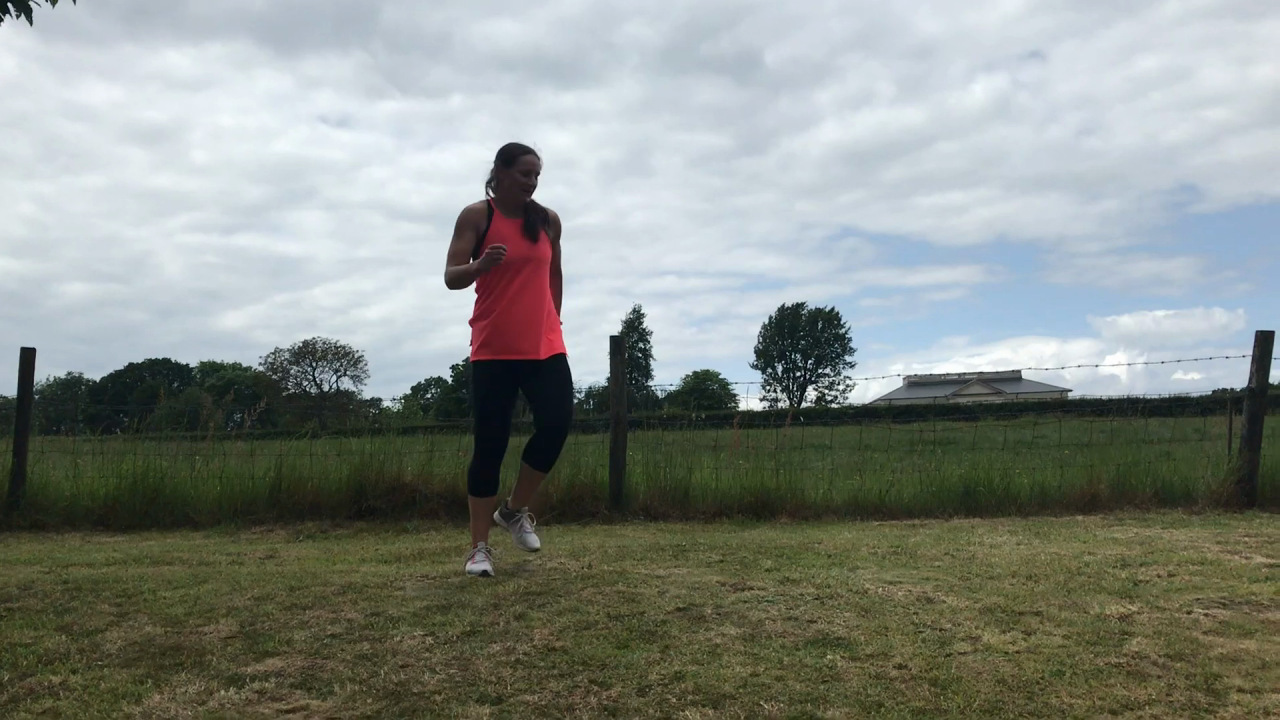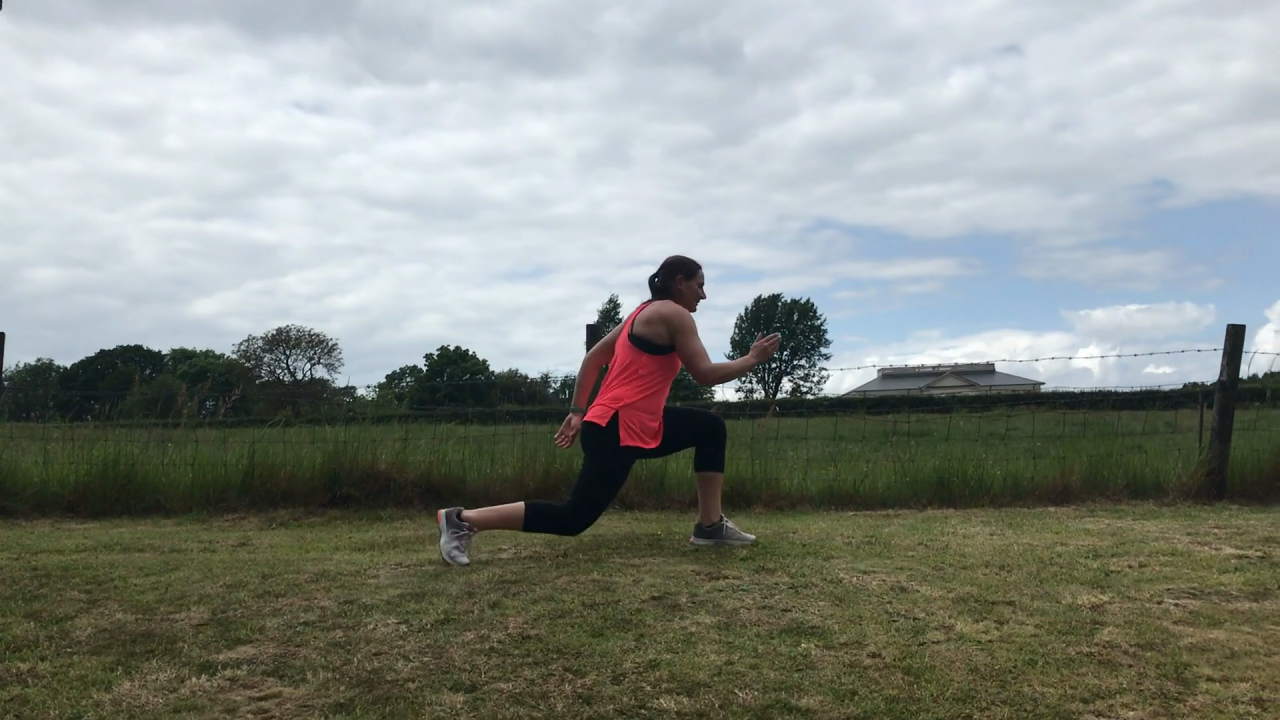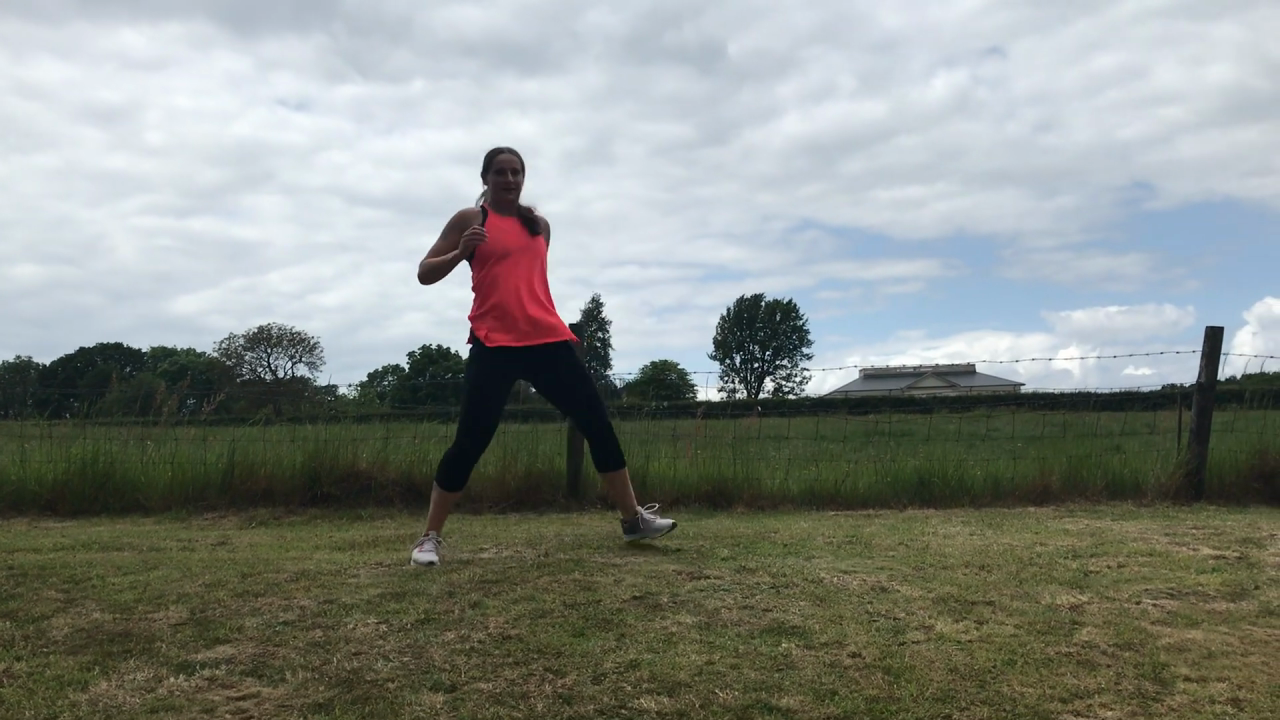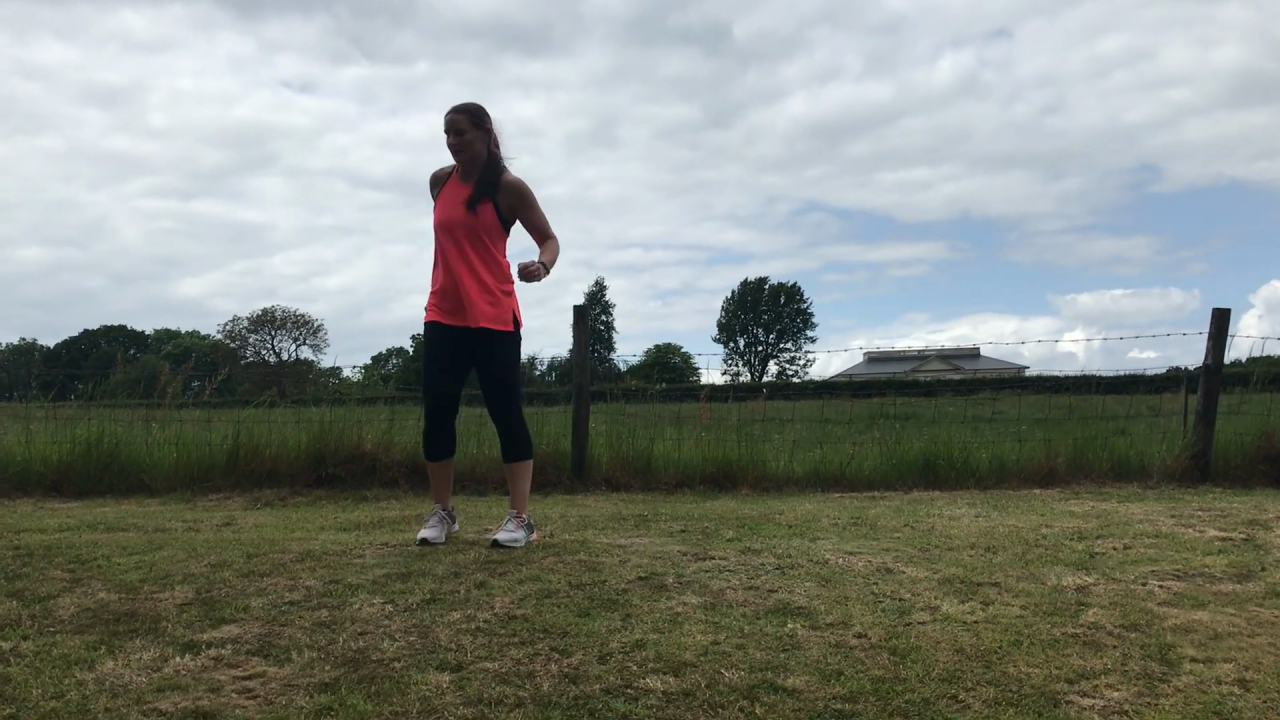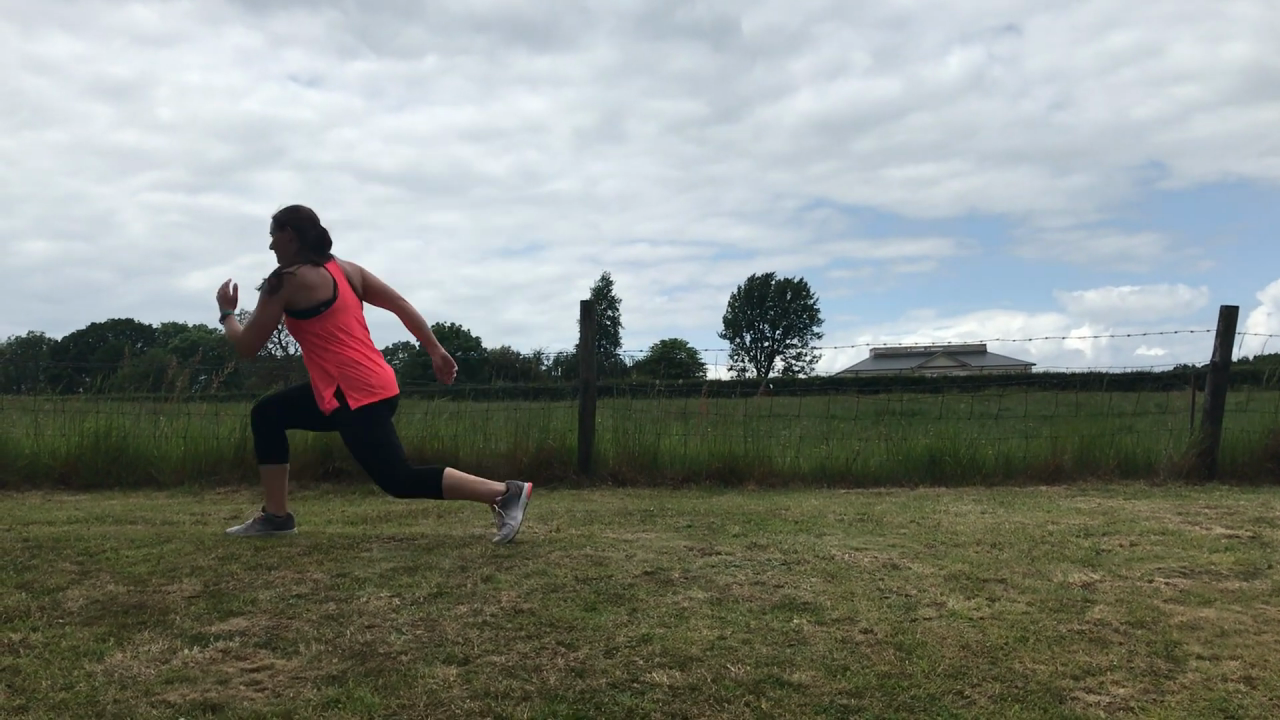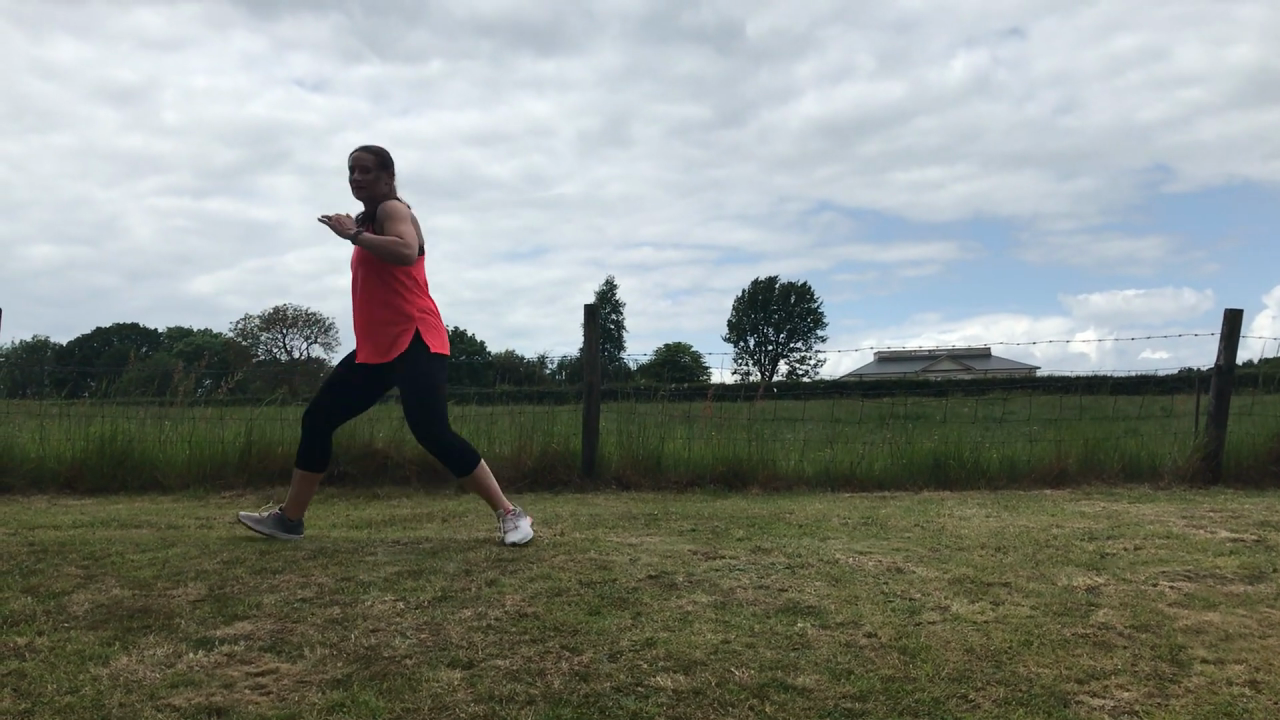
dt=0.7s
person 1, frame 1
left shoulder: (547, 220)
right shoulder: (476, 216)
right elbow: (453, 278)
left wrist: (554, 319)
right wrist: (481, 265)
left hip: (544, 348)
right hip: (493, 350)
left knee: (555, 427)
right knee: (489, 447)
left ankle: (515, 509)
right ankle: (479, 547)
person 1, frame 2
left shoulder: (644, 313)
right shoulder: (675, 316)
left elbow: (592, 359)
right elbow: (704, 374)
left wrist: (577, 413)
right wrist: (753, 359)
left hip: (636, 425)
right hip: (618, 430)
left knee: (712, 429)
right knee: (573, 518)
left ankle: (710, 524)
right ankle: (462, 520)
person 1, frame 3
left shoulder: (538, 223)
right shoulder: (470, 219)
right elbow: (425, 273)
right wrist: (460, 252)
left hip: (549, 339)
right hip: (493, 343)
left knee: (596, 421)
right knee: (471, 440)
left ankle: (633, 517)
right ankle: (430, 536)
person 1, frame 4
left shoulder: (508, 185)
right shoulder: (439, 181)
left elbow: (548, 239)
left wrist: (540, 266)
left hip: (495, 317)
right hip: (444, 315)
left knee: (505, 412)
right knee: (439, 409)
left ankle: (520, 518)
right ankle: (441, 510)
person 1, frame 5
left shoulder: (288, 281)
right shoulder: (345, 269)
left elbow: (246, 347)
right elbow: (401, 306)
left wrist: (226, 313)
right wrist: (435, 352)
left hip: (355, 393)
right hip: (355, 386)
left knee: (398, 480)
right knee: (266, 413)
left ankle: (505, 495)
right ankle: (275, 515)
person 1, frame 6
left shoulder: (391, 211)
right shoulder: (373, 220)
left elbow: (406, 252)
left wrist: (353, 235)
left hip: (416, 343)
right hip: (375, 347)
left knee: (433, 434)
right knee: (317, 418)
left ankle: (511, 514)
right ankle: (288, 517)
